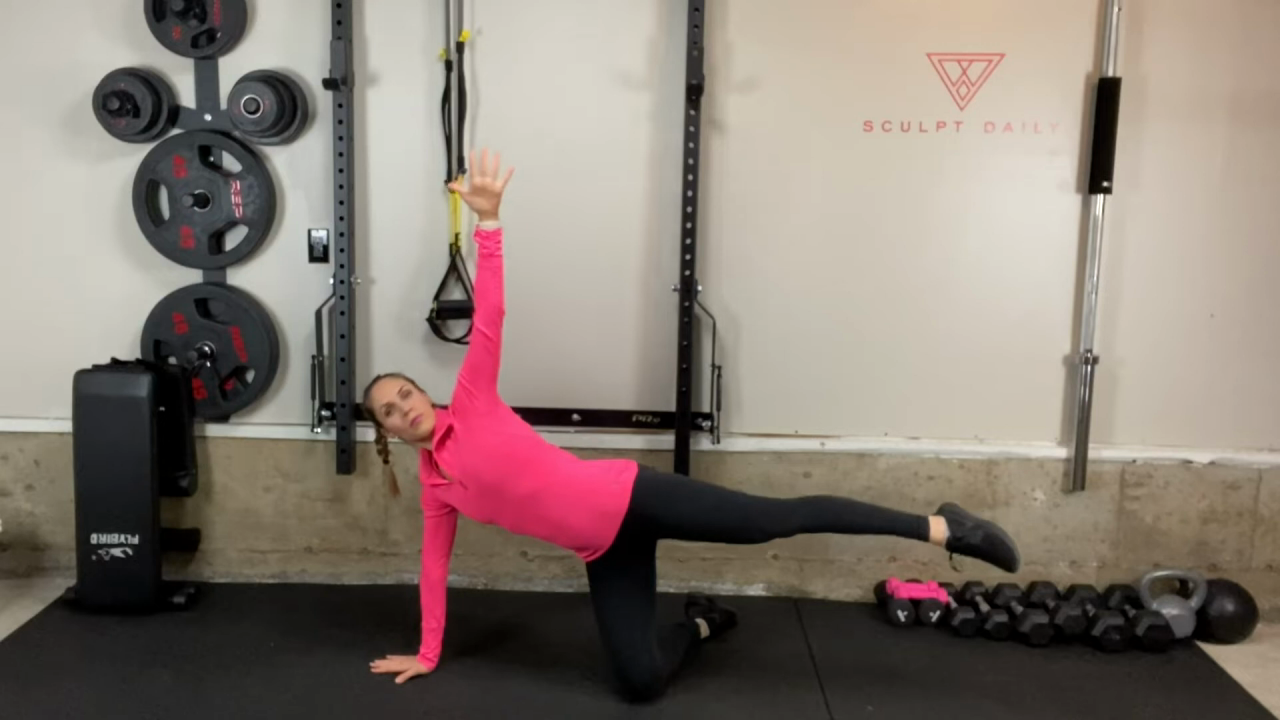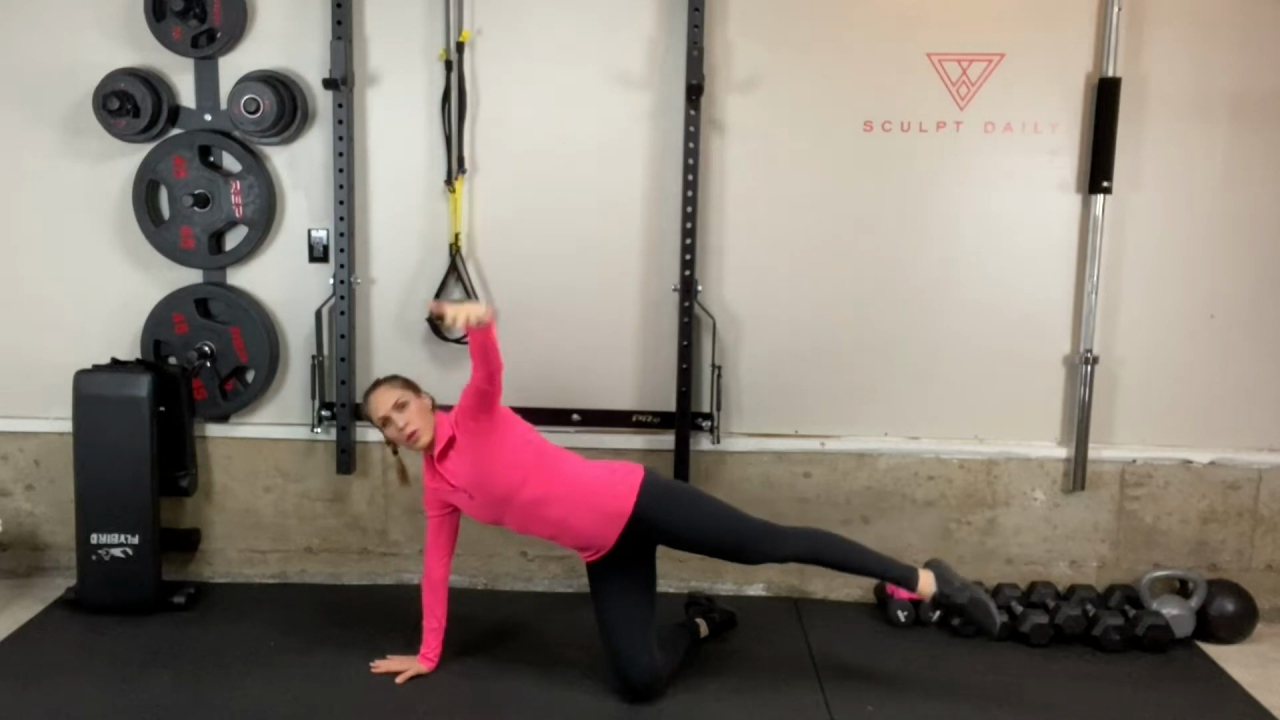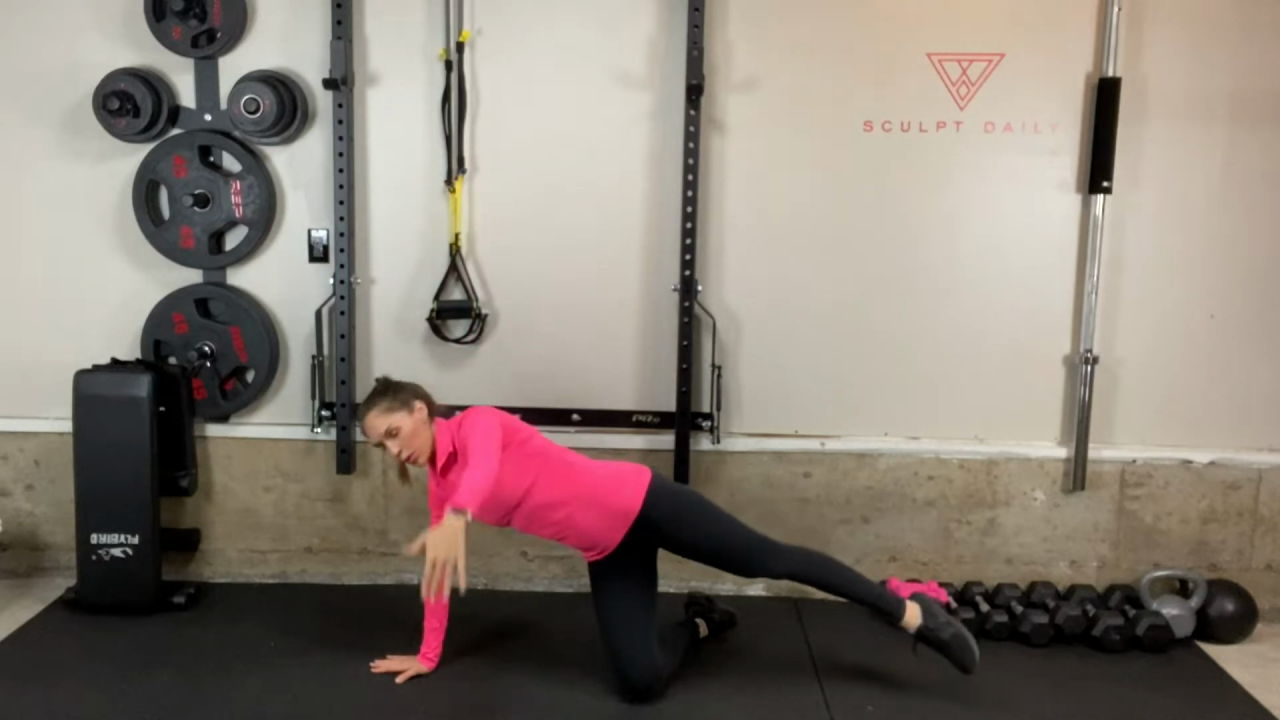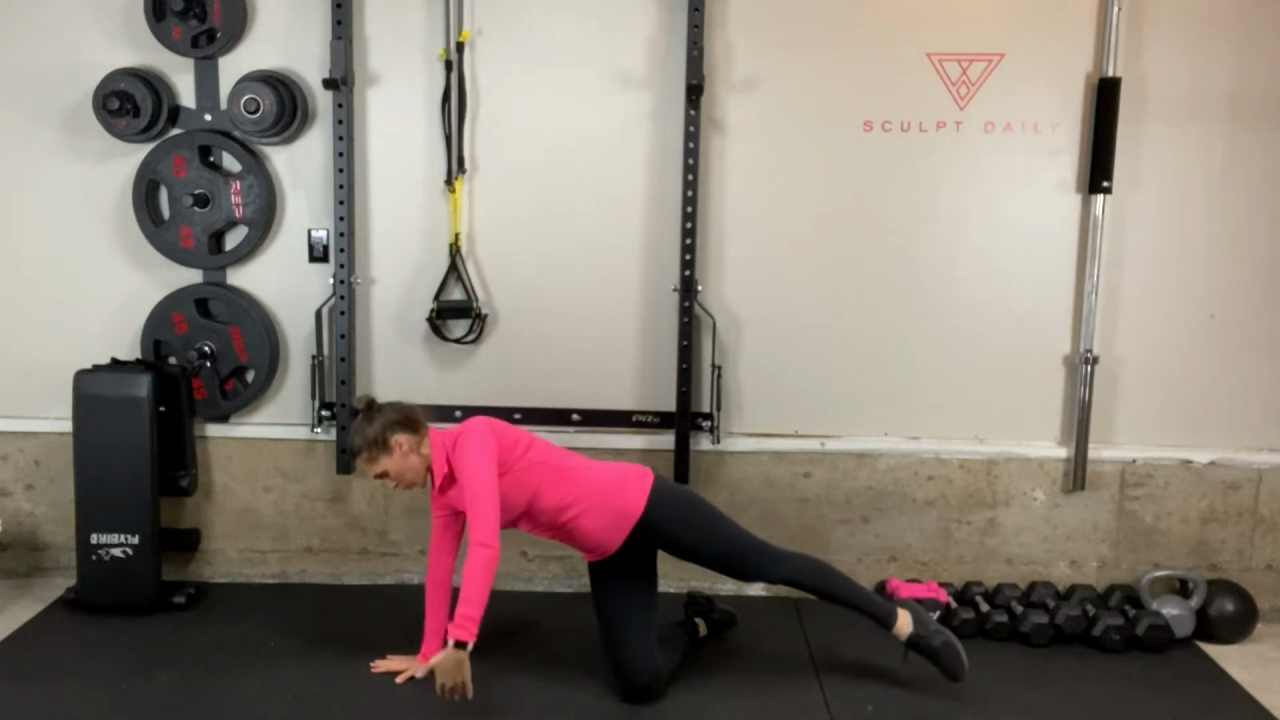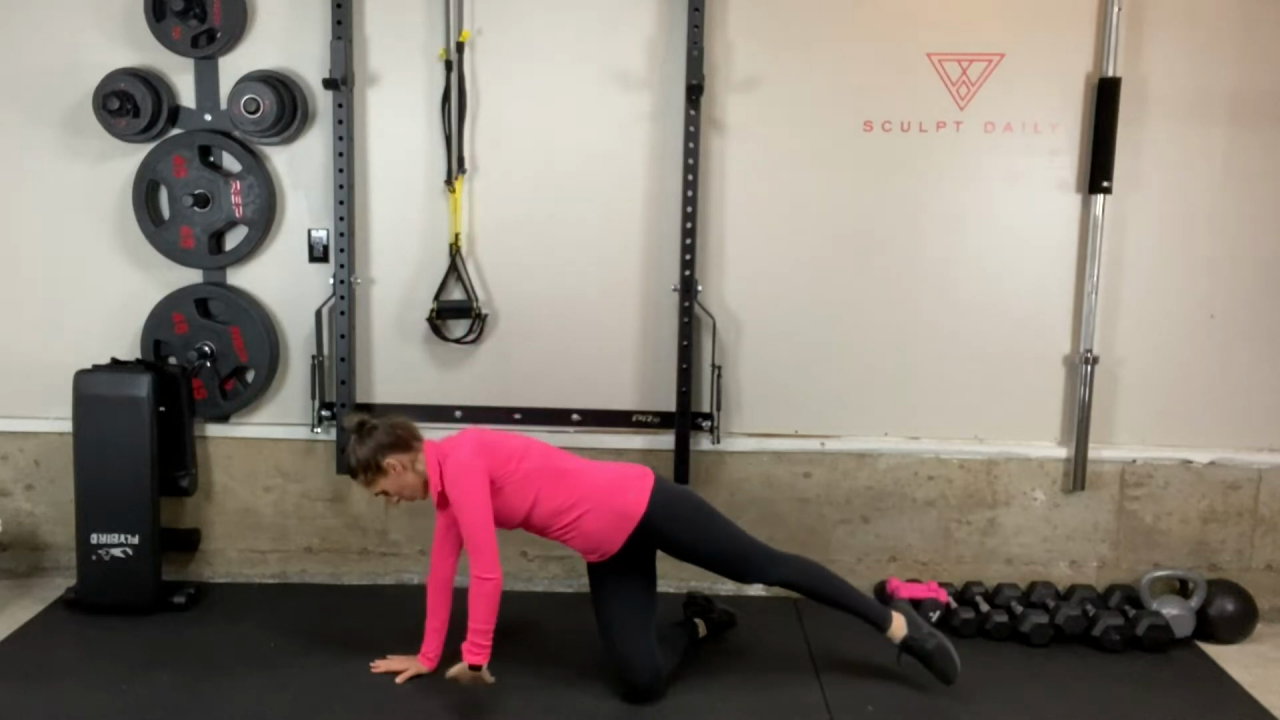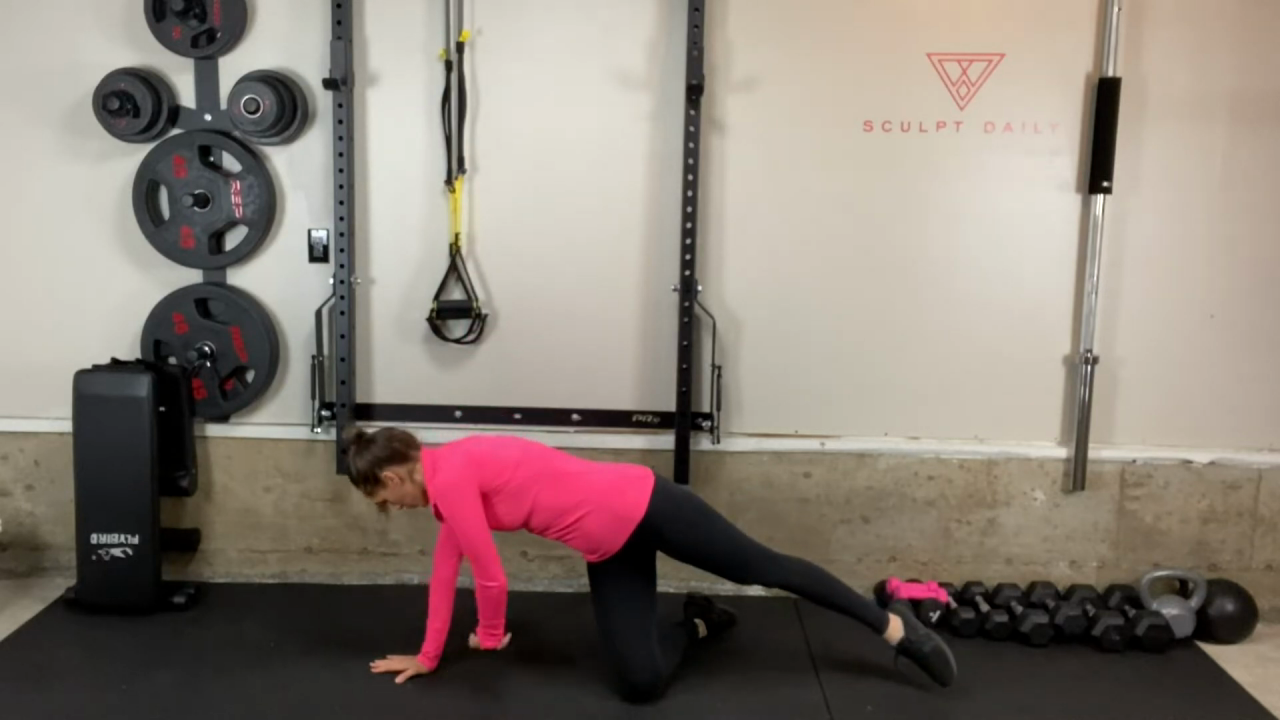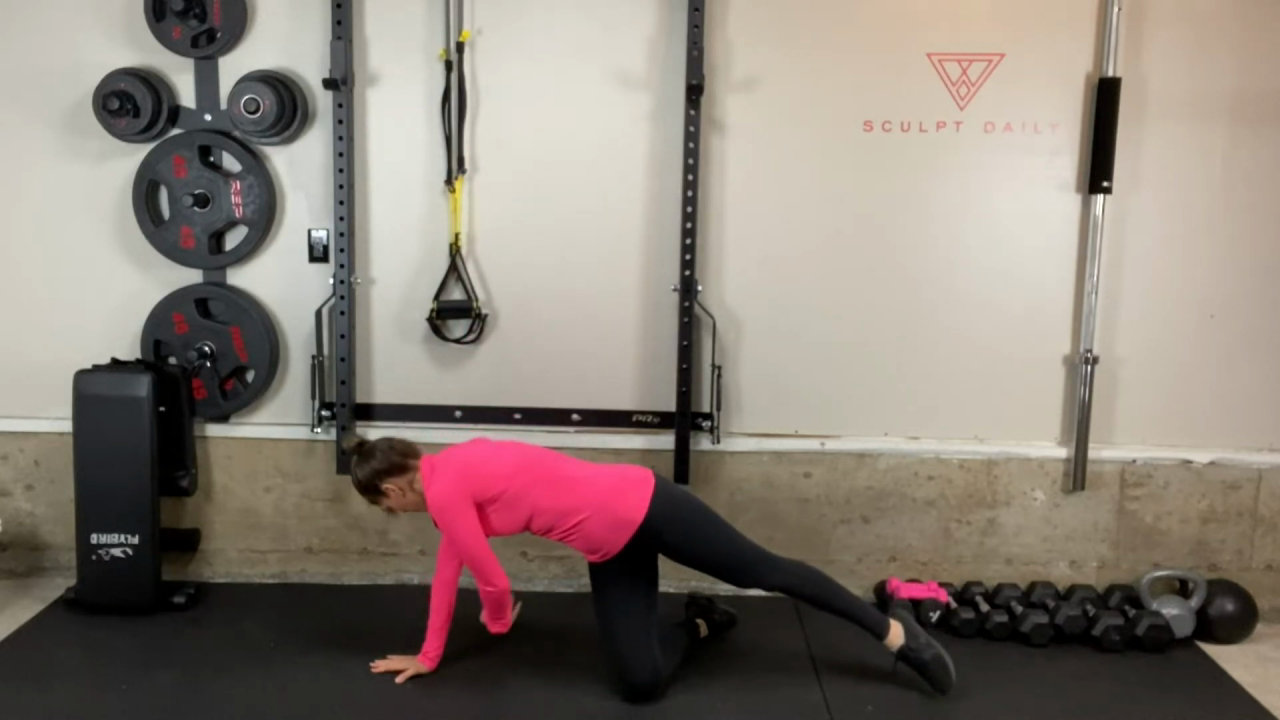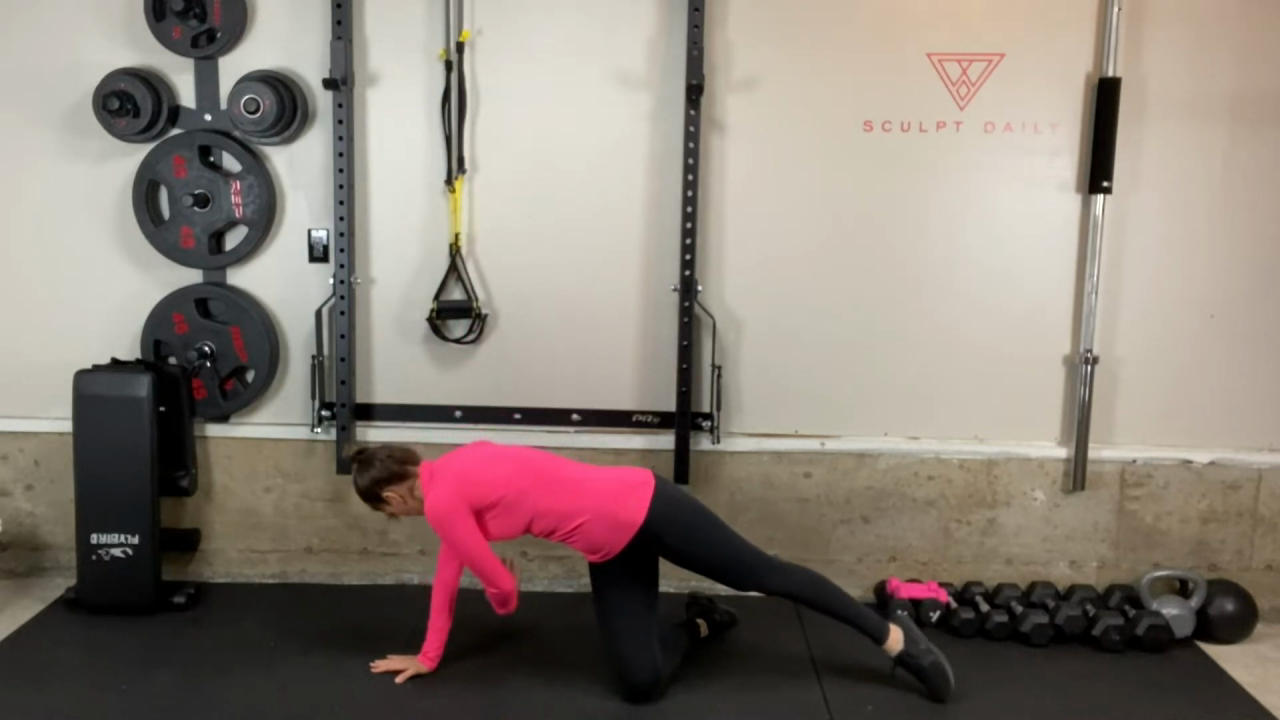
dt=0.3s
person 1, frame 1
left shoulder: (471, 408)
right shoulder: (434, 482)
left elbow: (488, 318)
right elbow: (434, 565)
left wrist: (486, 218)
right wrist: (426, 655)
left hip: (629, 499)
right hip: (604, 548)
left knee: (779, 519)
right knee: (641, 683)
left ankle: (940, 528)
right ankle: (699, 626)
person 1, frame 2
left shoulder: (475, 414)
right shoulder: (439, 485)
left elbow: (489, 368)
right elbow: (437, 564)
left wrist: (477, 322)
right wrist: (426, 652)
left hip: (633, 499)
right hip: (603, 549)
left knee: (770, 544)
right knee: (640, 683)
left ankle: (929, 581)
right ankle: (698, 624)
person 1, frame 3
left shoulder: (476, 424)
right shoulder: (436, 490)
left elbow: (483, 468)
right elbow: (435, 566)
left wrist: (455, 521)
right wrist: (427, 654)
left hip: (635, 501)
right hip: (606, 550)
left knee: (769, 559)
right knee: (642, 682)
left ankle: (912, 613)
right ankle: (698, 624)
person 1, frame 4
left shoulder: (472, 440)
right shoulder: (443, 492)
left elbow: (485, 547)
right elbow: (440, 565)
left wrist: (459, 644)
right wrist: (427, 655)
left hip: (639, 504)
right hip: (607, 552)
left knee: (767, 564)
right knee: (640, 683)
left ankle: (905, 622)
right ankle: (698, 622)
person 1, frame 5
left shoulder: (460, 457)
right shoulder: (444, 488)
left elbow: (487, 573)
right elbow: (442, 569)
left wrist: (475, 656)
right wrist: (428, 656)
left hip: (639, 505)
right hip: (607, 551)
left knee: (766, 567)
right knee: (641, 683)
left ankle: (896, 625)
right ankle: (696, 624)
person 1, frame 6
left shoulder: (450, 478)
right shoulder: (451, 478)
left elbow: (491, 579)
right elbow: (446, 568)
left wrist: (491, 636)
right wrist: (428, 655)
left hip: (640, 505)
right hip: (608, 550)
left knee: (763, 567)
right knee: (641, 683)
left ankle: (894, 627)
right ankle: (696, 624)
person 1, frame 7
left shoulder: (444, 490)
right shoulder: (454, 475)
left elbow: (493, 583)
right elbow: (447, 569)
left wrist: (499, 619)
right wrist: (427, 656)
left hip: (641, 508)
right hip: (610, 549)
left knee: (764, 571)
right knee: (641, 683)
left ankle: (895, 633)
right ankle: (697, 624)
person 1, frame 8
left shoulder: (442, 502)
right shoulder: (454, 474)
left elbow: (499, 585)
right elbow: (448, 573)
left wrist: (507, 604)
right wrist: (428, 656)
left hip: (642, 508)
right hip: (610, 550)
left knee: (764, 575)
right knee: (641, 683)
left ankle: (894, 638)
right ankle: (697, 624)
